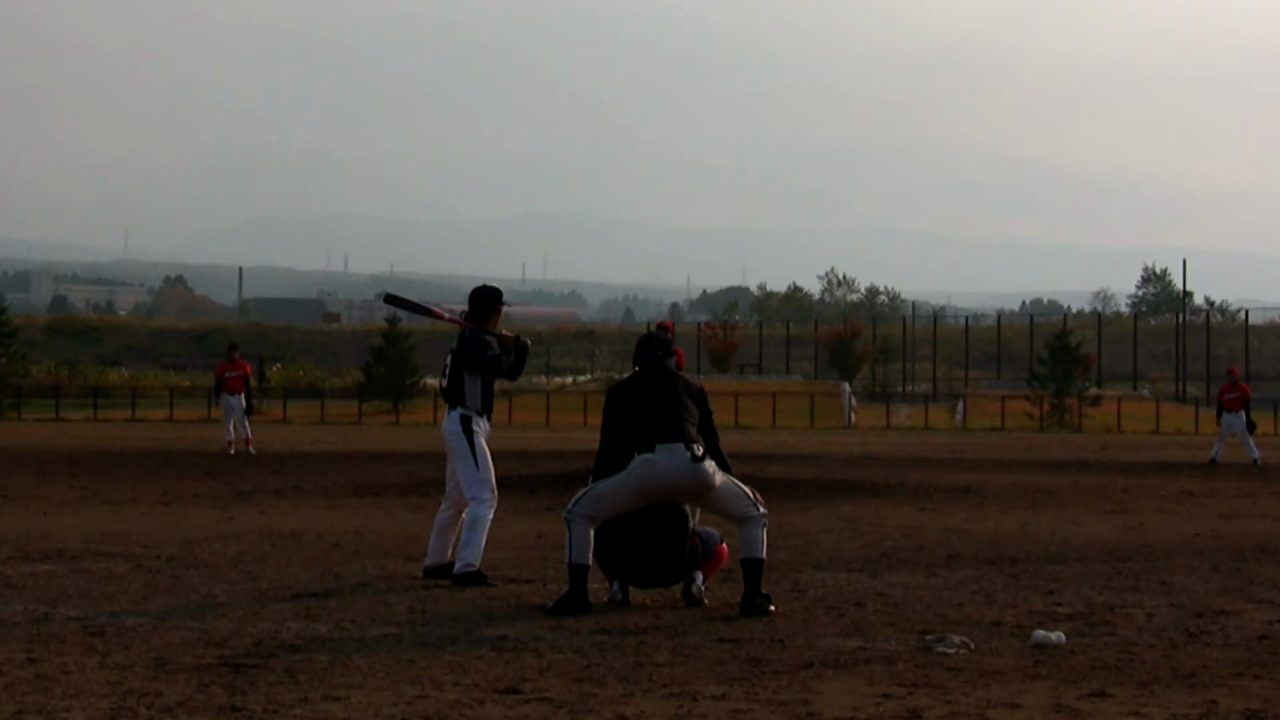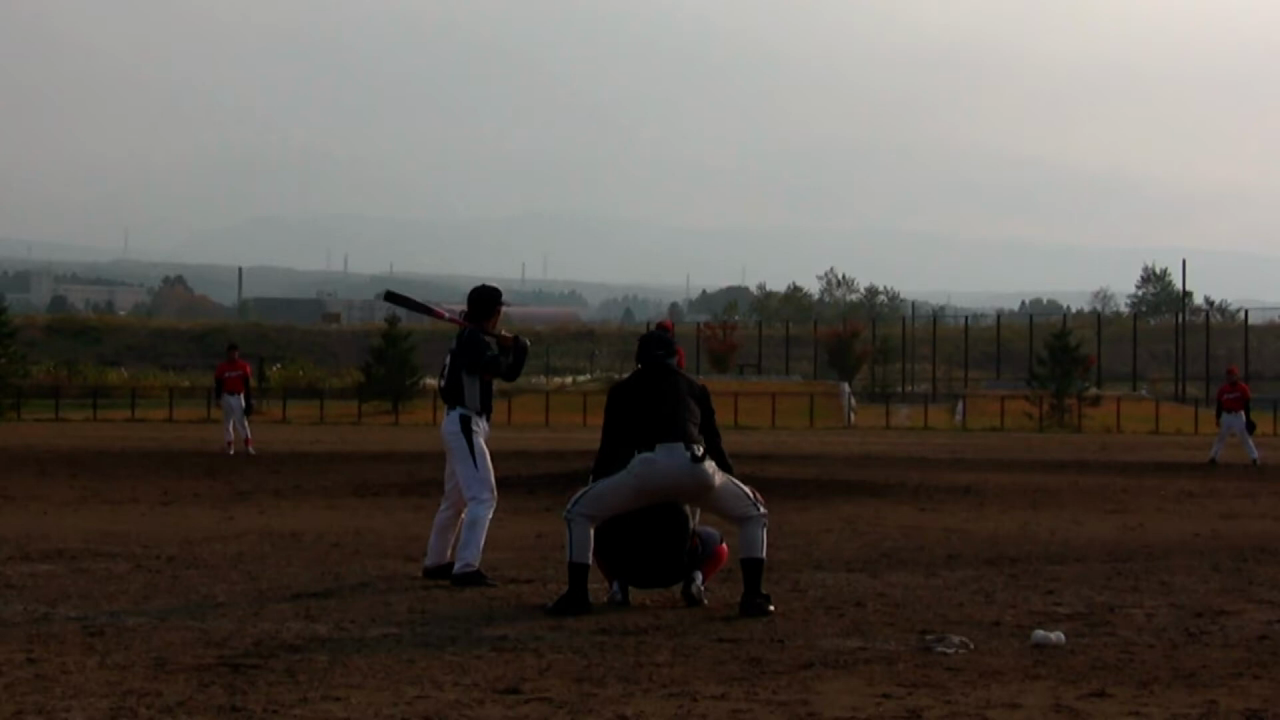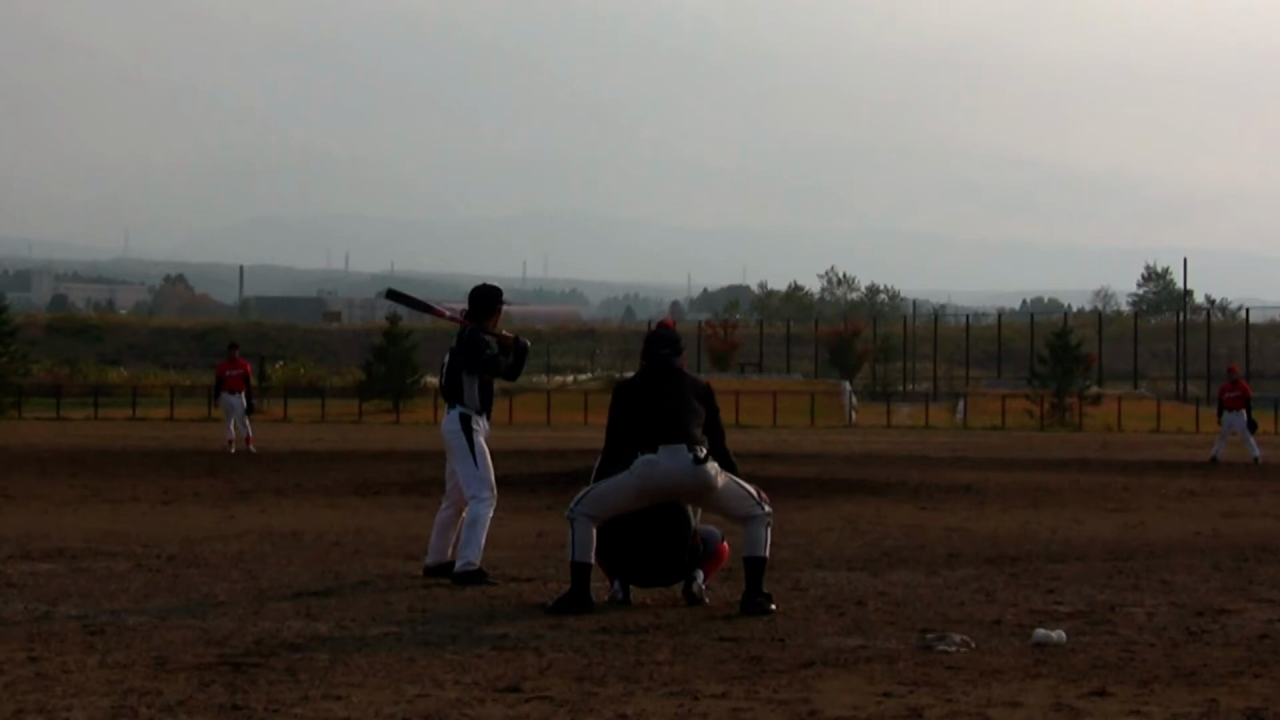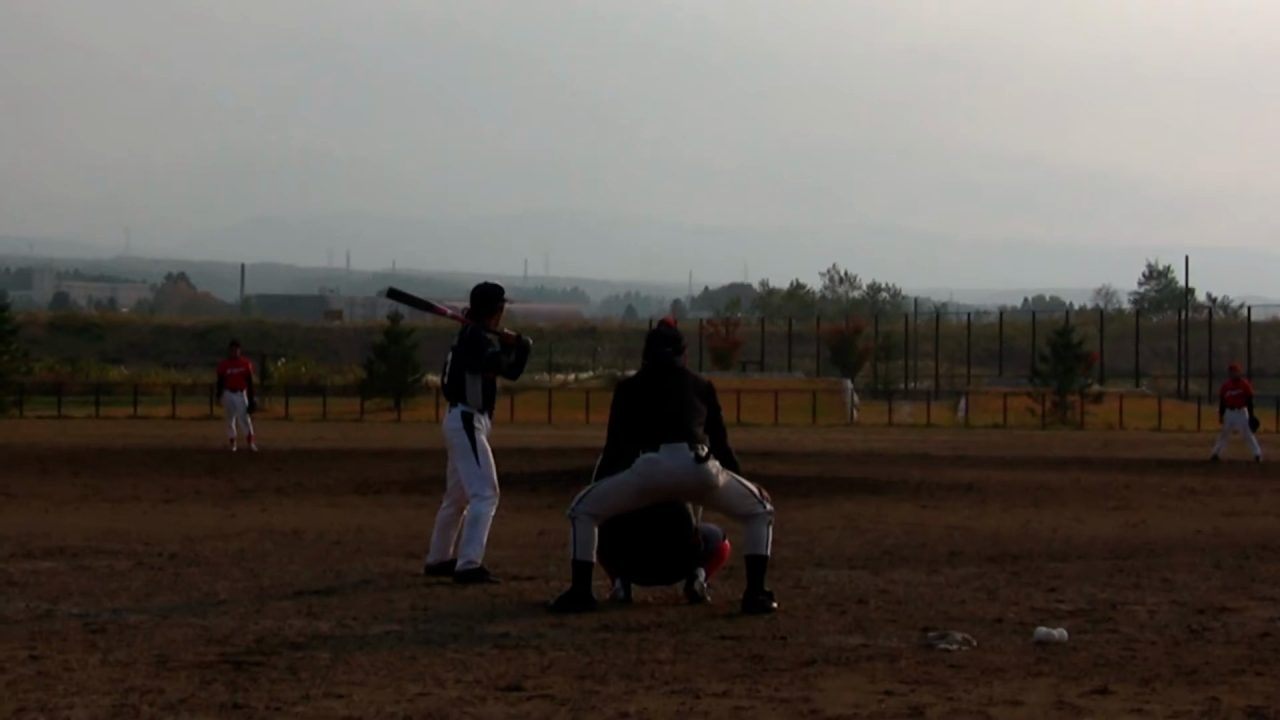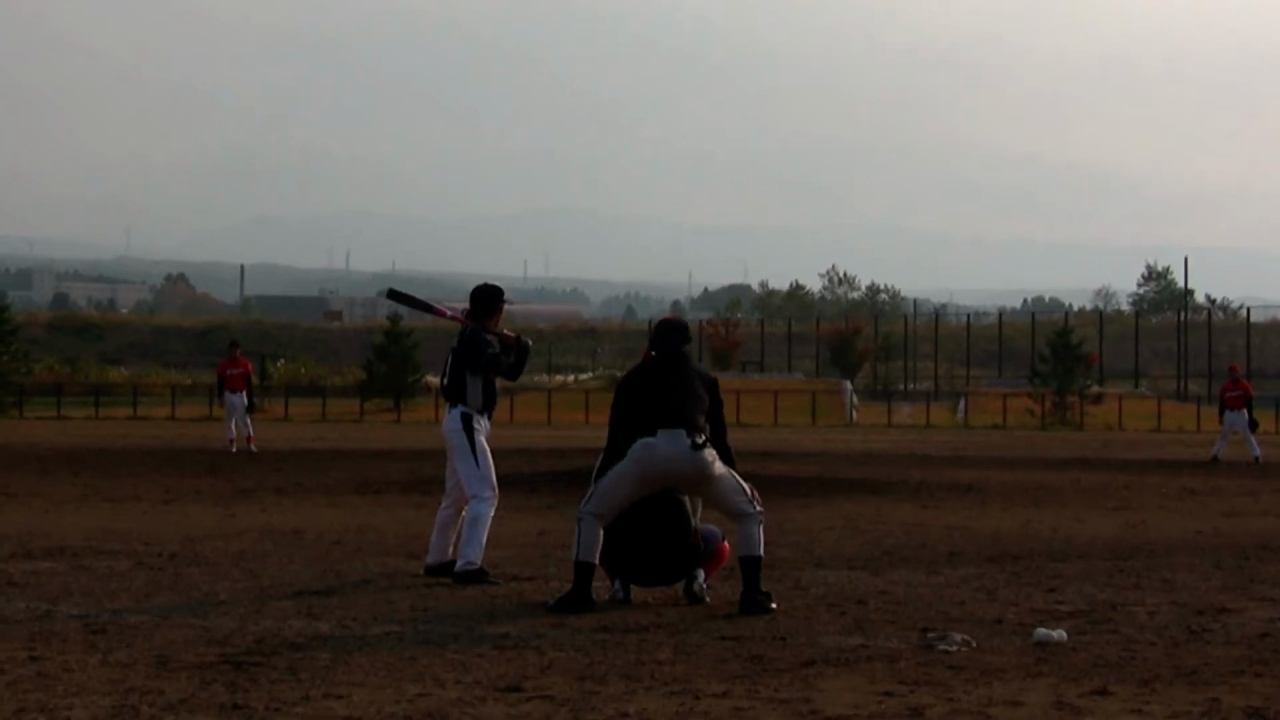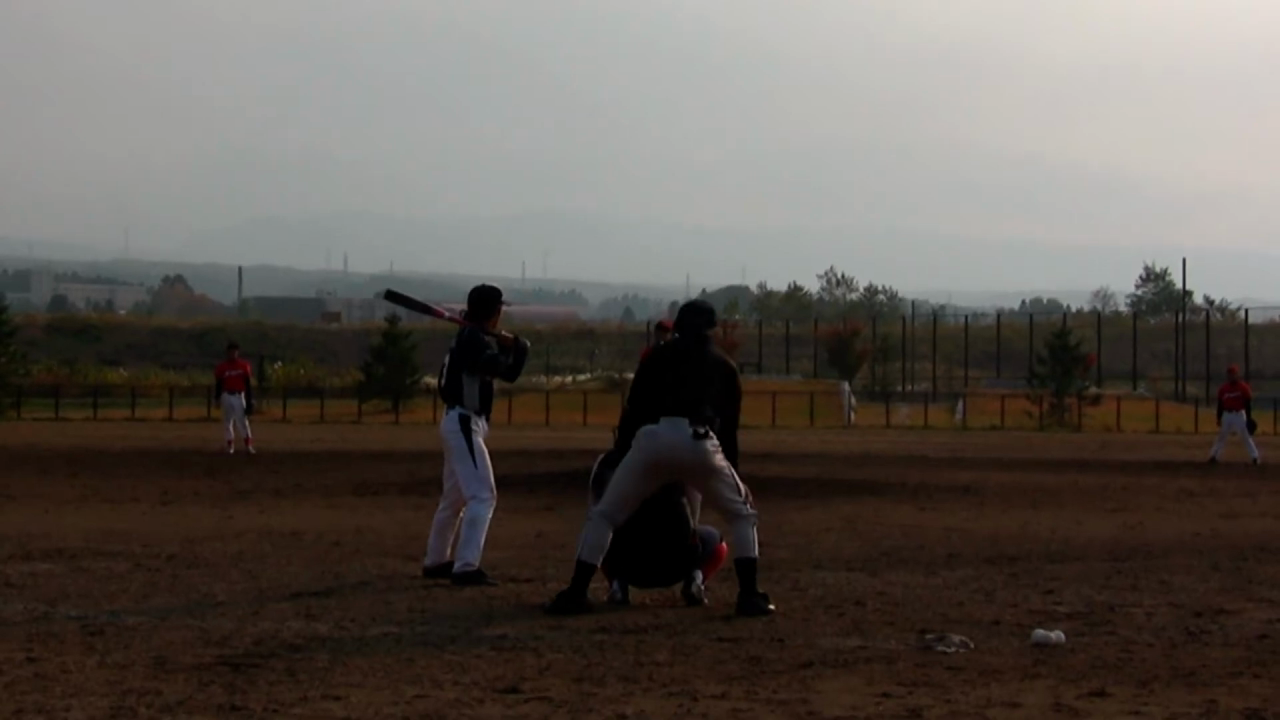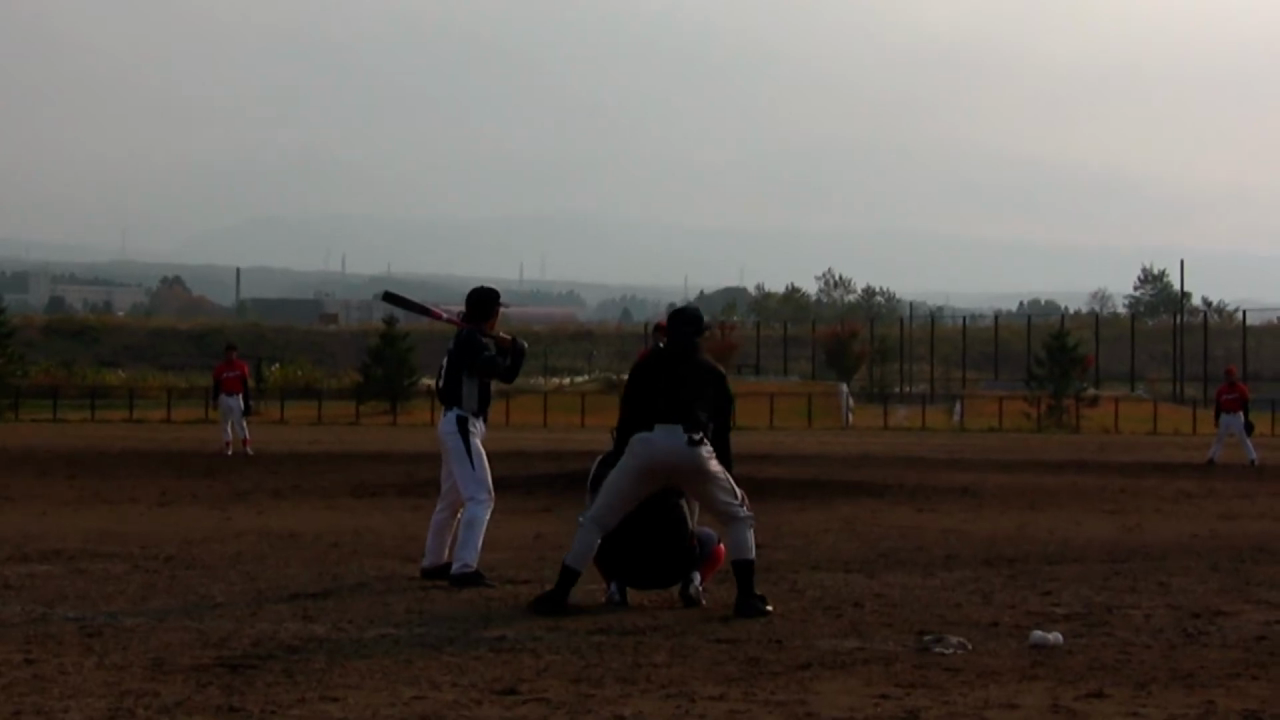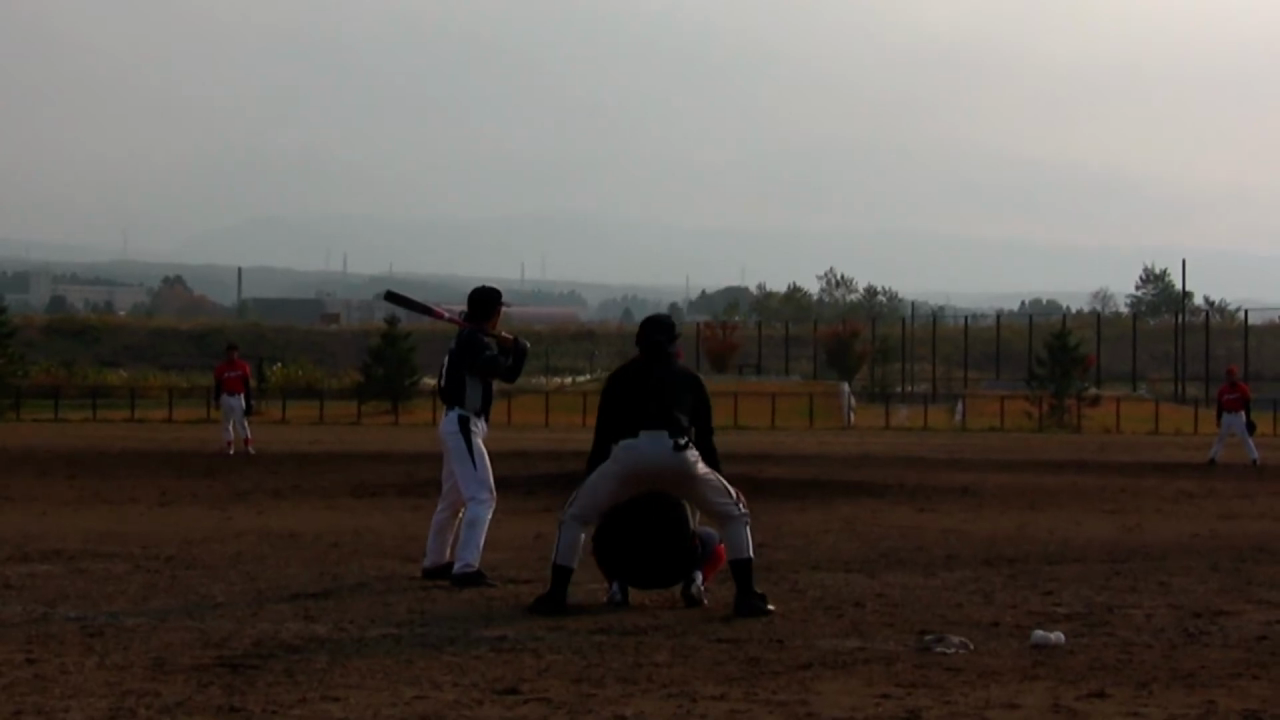
dt=0.3s
person 1, frame 1
left shoulder: (470, 338)
right shoulder: (474, 339)
left elbow: (511, 372)
right elbow: (500, 368)
left wrist: (516, 345)
right wrist: (509, 346)
left hip: (461, 423)
right hip: (466, 424)
left knee: (456, 498)
right knee: (483, 496)
left ankle: (436, 562)
right ankle: (466, 568)
person 1, frame 2
left shoulder: (469, 339)
right shoulder: (473, 339)
left elbow: (510, 373)
right elbow: (499, 368)
left wrist: (514, 346)
right wrist: (508, 347)
left hip: (461, 423)
right hip: (465, 424)
left knee: (455, 498)
right knee: (483, 496)
left ankle: (436, 563)
right ankle: (465, 569)
person 1, frame 3
left shoulder: (470, 337)
right shoulder: (473, 338)
left elbow: (510, 373)
right elbow: (498, 368)
left wrist: (515, 346)
right wrist: (507, 346)
left hip: (462, 422)
right hip: (465, 422)
left knee: (456, 497)
right knee: (483, 495)
left ankle: (437, 561)
right ankle: (467, 567)
person 1, frame 4
left shoulder: (472, 336)
right shoulder: (475, 337)
left elbow: (511, 371)
right elbow: (502, 367)
left wrist: (516, 344)
right wrist: (512, 345)
left hip: (463, 420)
right hip: (467, 421)
left knee: (458, 495)
right knee: (485, 493)
left ankle: (439, 559)
right ankle: (468, 566)
person 1, frame 5
left shoulder: (472, 337)
right shoulder: (475, 338)
left elbow: (511, 372)
right elbow: (503, 368)
left wrist: (515, 345)
right wrist: (513, 346)
left hip: (461, 421)
right hip: (466, 422)
left knee: (456, 496)
right knee: (484, 494)
left ankle: (438, 560)
right ankle: (467, 567)
person 1, frame 6
left shoulder: (469, 338)
right shoulder: (474, 339)
left elbow: (509, 373)
right elbow: (503, 370)
left wrist: (511, 346)
right wrist: (512, 346)
left hip: (461, 422)
right hip: (464, 424)
left knee: (454, 497)
right knee: (483, 496)
left ankle: (436, 561)
right ankle: (466, 567)
person 1, frame 7
left shoulder: (468, 339)
right shoulder: (471, 340)
left elbow: (506, 374)
right elbow: (499, 370)
left wrist: (510, 347)
right wrist: (509, 348)
left hip: (457, 424)
right hip: (462, 425)
left knee: (452, 499)
right knee: (480, 497)
left ankle: (434, 562)
right ankle: (463, 569)
person 1, frame 8
left shoulder: (470, 338)
right shoulder: (473, 339)
left elbow: (508, 374)
right elbow: (499, 369)
left wrist: (513, 347)
right wrist: (509, 347)
left hip: (460, 423)
right hip: (463, 424)
left knee: (453, 498)
right knee: (482, 496)
left ankle: (435, 562)
right ankle: (466, 569)
person 2, frame 1
left shoulder: (622, 391)
right shoulder: (691, 388)
left elbow: (609, 446)
right elbow: (711, 441)
left wrist: (595, 482)
right wrist: (729, 478)
left hip: (646, 468)
right hip: (694, 466)
left knee: (579, 513)
right knee: (753, 512)
left ankle: (577, 595)
right ankle: (753, 596)
person 2, frame 2
left shoulder: (624, 390)
right shoulder: (694, 388)
left elbow: (610, 446)
right elbow: (713, 442)
left wrist: (595, 483)
right wrist: (730, 479)
left hip: (646, 468)
right hip: (694, 467)
left knee: (579, 512)
right knee: (753, 513)
left ankle: (577, 595)
right ankle: (752, 597)
person 2, frame 3
left shoulder: (628, 389)
right shoulder: (699, 387)
left elbow: (615, 445)
right elbow: (718, 441)
left wrist: (598, 482)
right wrist: (735, 477)
left hip: (648, 469)
right hip: (697, 468)
left knee: (582, 511)
right knee: (758, 512)
left ankle: (579, 594)
right ankle: (753, 596)
person 2, frame 4
left shoulder: (630, 387)
right shoulder: (700, 385)
left elbow: (615, 445)
right elbow: (719, 441)
left wrist: (601, 482)
right wrist: (737, 478)
left hip: (648, 469)
right hip: (699, 467)
left knee: (583, 511)
right knee: (759, 510)
left ankle: (580, 593)
right ankle: (755, 594)
person 2, frame 5
left shoulder: (634, 378)
right shoulder: (703, 378)
left elbow: (617, 436)
right elbow: (719, 435)
left wrist: (601, 478)
right wrist: (732, 473)
left hip: (646, 453)
right hip: (695, 454)
left knee: (591, 513)
right knee: (748, 511)
left ankle: (580, 593)
right ankle: (752, 594)
person 2, frame 6
left shoulder: (656, 358)
right shoulder: (723, 365)
left elbow: (633, 411)
right elbow: (729, 424)
left wrist: (623, 452)
right wrist: (731, 469)
left hip: (651, 440)
right hip: (700, 443)
left knee: (604, 515)
right knee: (742, 514)
left ankle: (576, 593)
right ankle: (749, 596)
person 2, frame 7
left shoulder: (646, 365)
right shoulder: (713, 372)
left elbow: (626, 420)
right elbow: (722, 430)
left wrist: (620, 456)
right wrist: (725, 473)
left hip: (645, 447)
right hip: (693, 449)
left knee: (596, 521)
right knee: (738, 517)
left ankle: (558, 595)
right ankle: (747, 598)
person 2, frame 8
left shoulder: (621, 377)
right shoulder: (688, 378)
left elbow: (603, 434)
right elbow: (704, 436)
left wrist: (590, 479)
right wrist: (717, 477)
left hip: (630, 454)
right hip: (679, 455)
left knee: (575, 515)
right knee: (734, 513)
left ankle: (556, 595)
right ankle: (746, 596)
